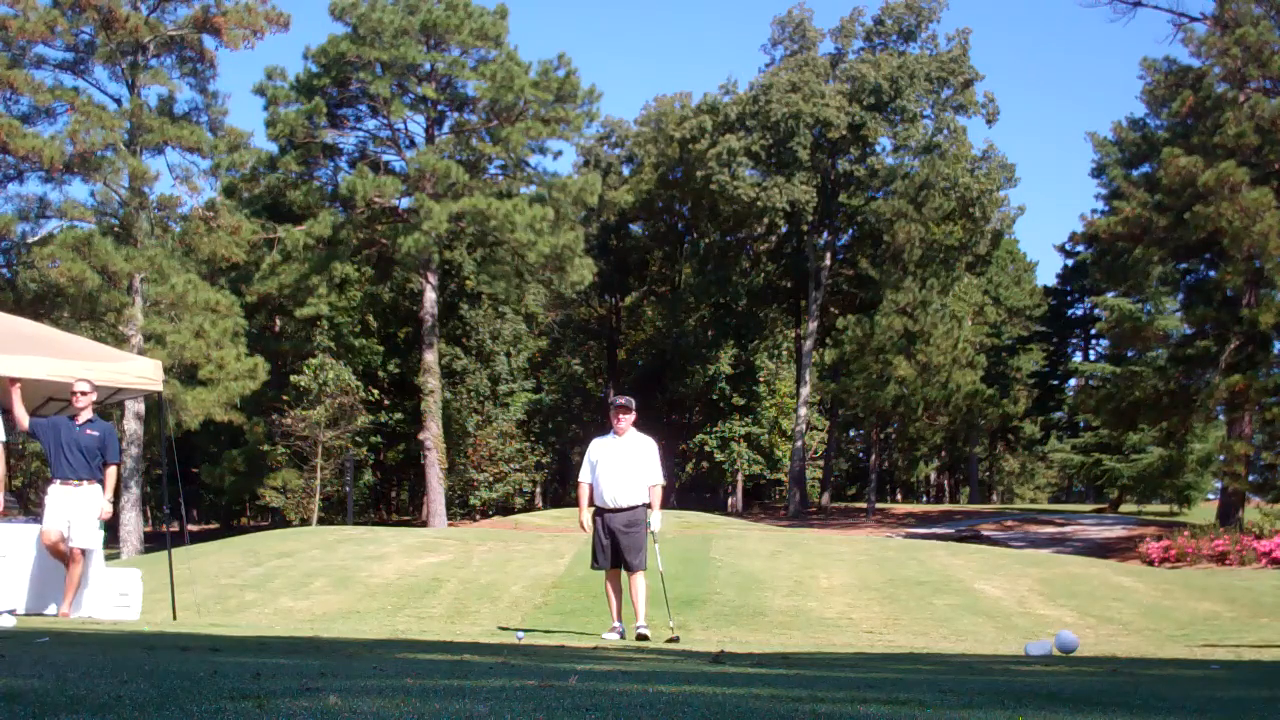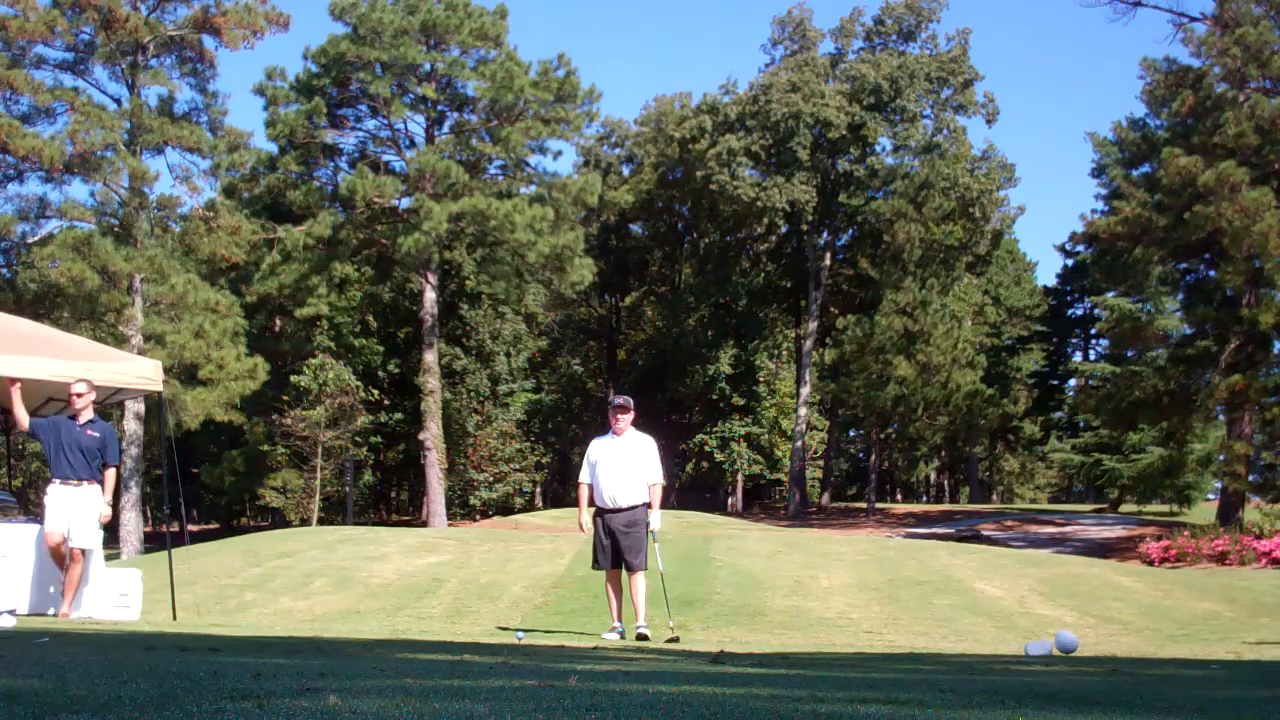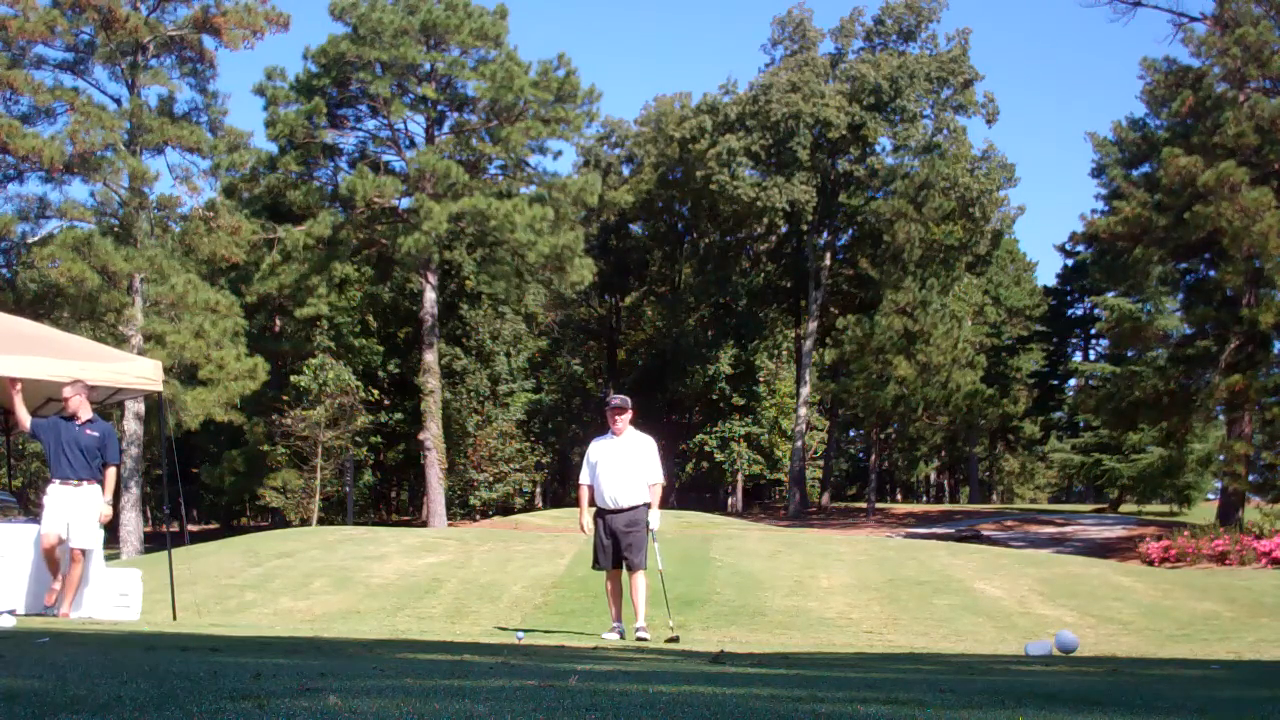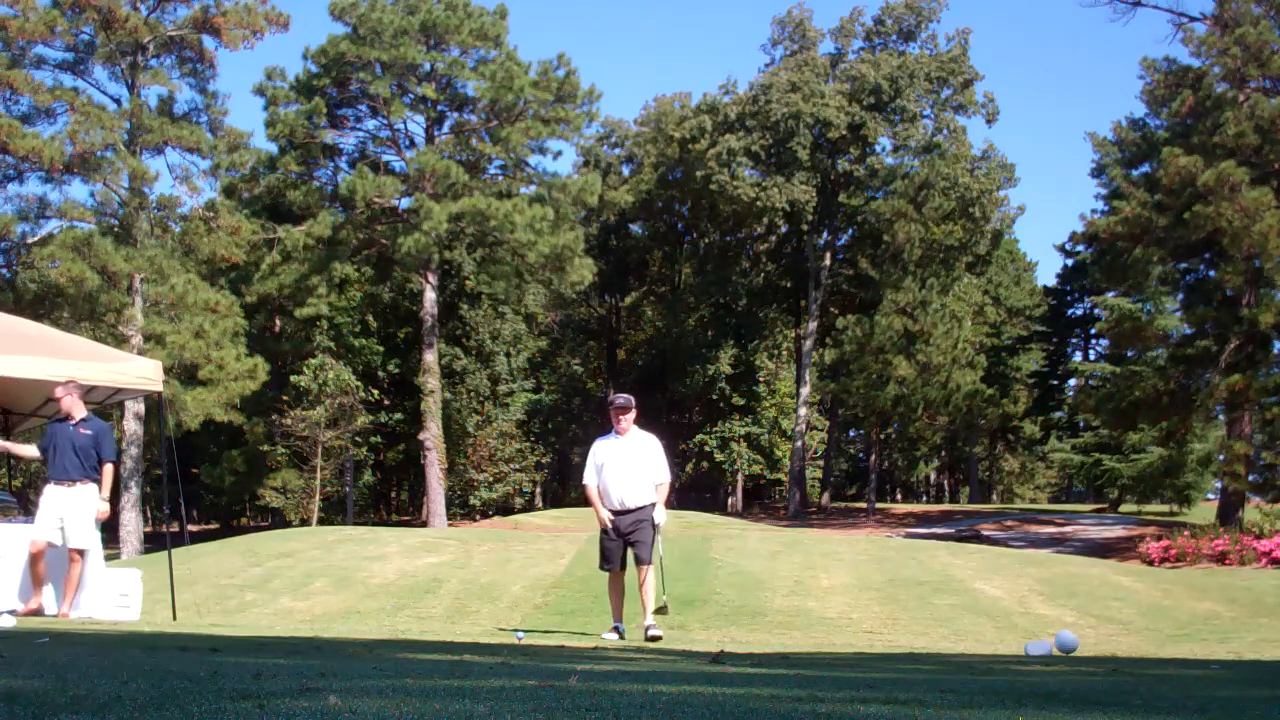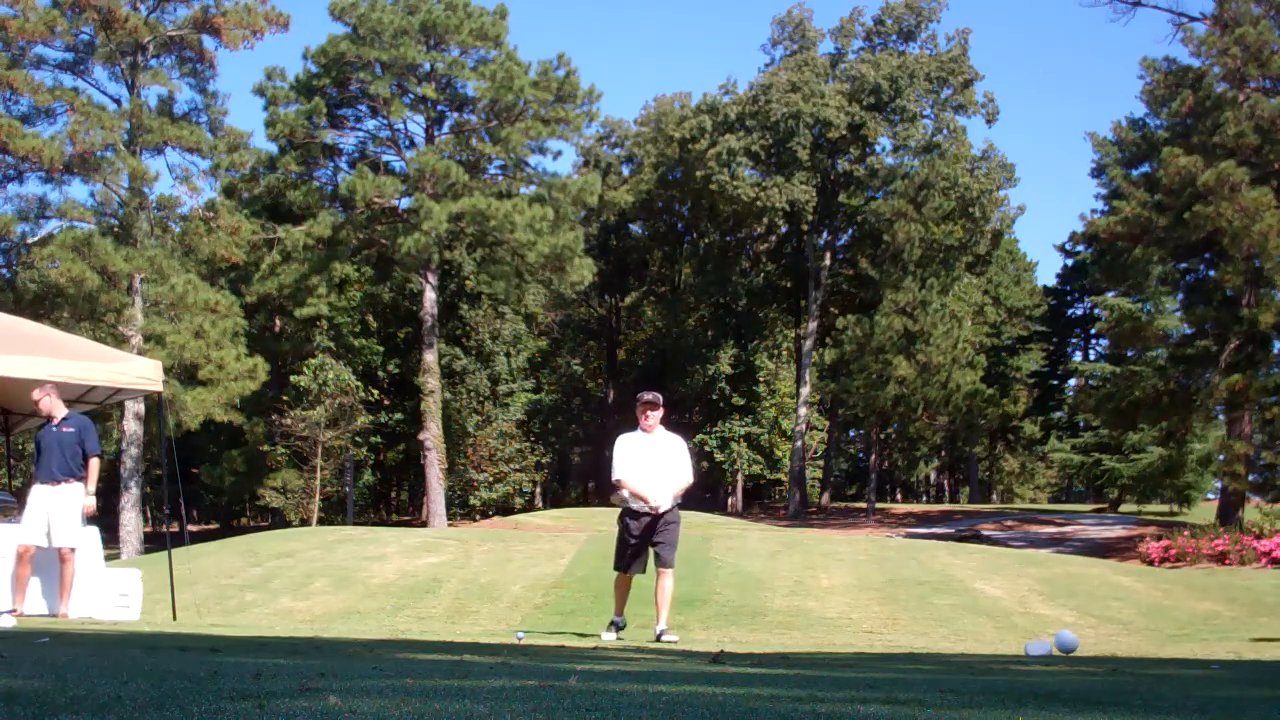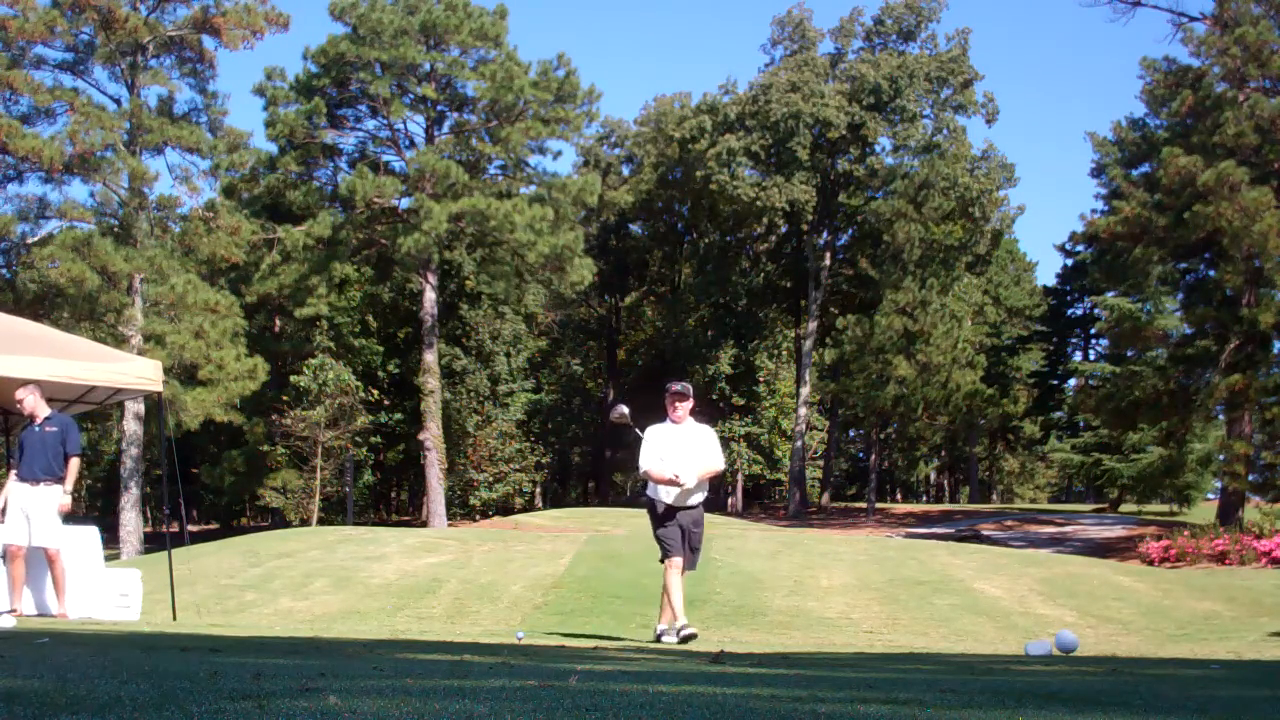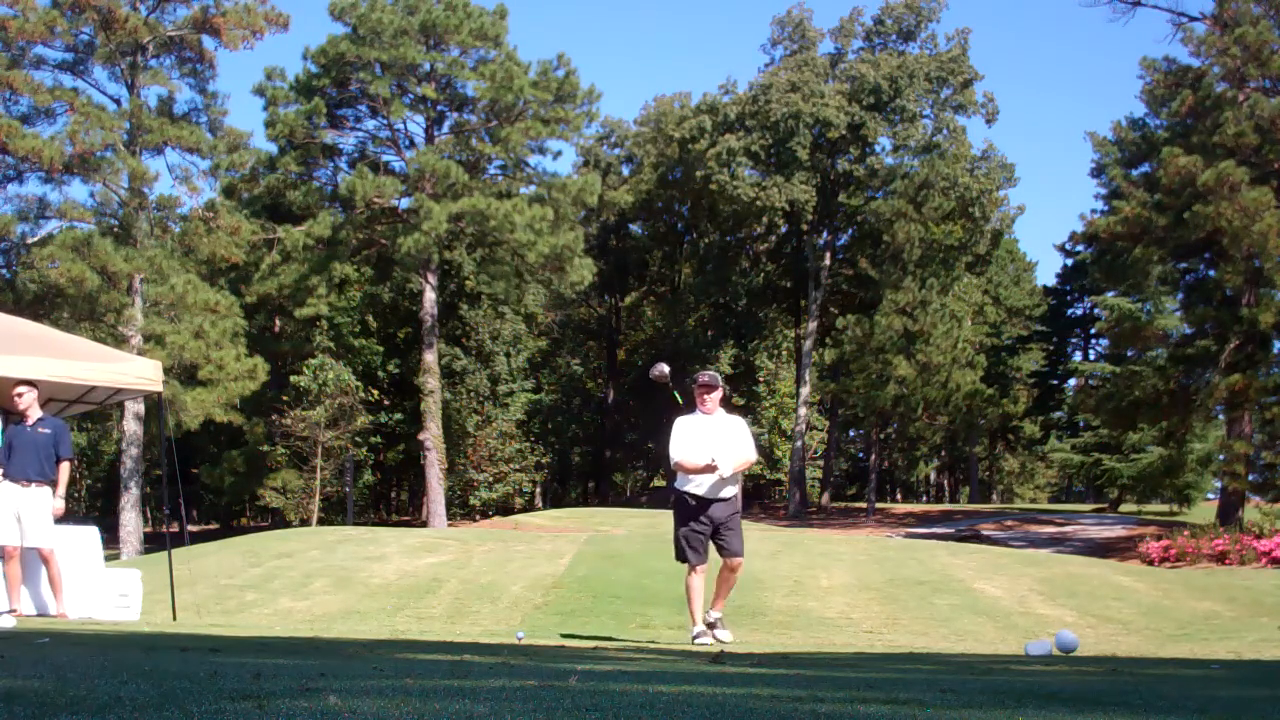
dt=0.4s
person 1, frame 1
left shoulder: (646, 444)
right shoulder: (597, 444)
left elbow: (655, 481)
right elbow: (585, 480)
left wrist: (656, 511)
right wrist: (583, 511)
left hip: (633, 514)
right hip: (603, 515)
left knee: (635, 570)
right knee: (610, 571)
left ankle: (641, 623)
right ankle: (616, 625)
person 1, frame 2
left shoulder: (645, 442)
right shoulder: (597, 444)
left elbow: (655, 480)
right elbow: (585, 481)
left wrist: (655, 510)
right wrist: (583, 512)
left hip: (634, 514)
right hip: (603, 515)
left knee: (636, 570)
right knee: (611, 571)
left ankle: (641, 623)
right ankle: (617, 625)
person 1, frame 3
left shoulder: (645, 442)
right shoulder: (596, 445)
left elbow: (655, 480)
right elbow: (586, 482)
left wrist: (654, 509)
right wrist: (584, 512)
left hip: (635, 514)
right hip: (604, 516)
left knee: (636, 569)
right knee: (611, 571)
left ankle: (640, 624)
right ankle: (617, 625)
person 1, frame 4
left shoulder: (650, 441)
right shoulder: (600, 445)
left elbow: (663, 478)
right elbow: (589, 481)
left wrist: (660, 505)
right wrist: (598, 509)
left hip: (643, 514)
right hip: (611, 518)
left knee: (645, 565)
right knee: (615, 572)
left ankle: (649, 623)
right ankle: (618, 625)
person 1, frame 5
left shoulder: (676, 442)
right shoulder: (625, 441)
left elbow: (686, 477)
right elbow: (620, 478)
left wrist: (669, 496)
right wrist: (645, 497)
left hip: (666, 516)
right hip: (633, 516)
left knee: (665, 569)
right knee: (625, 571)
left ankle: (661, 627)
right ankle: (617, 620)
person 1, frame 6
left shoulder: (705, 433)
right shoulder: (654, 432)
left elbow: (717, 464)
right elbow: (646, 470)
left wrist: (694, 477)
right wrist: (669, 480)
left hip: (693, 510)
right hip: (663, 508)
left knee: (678, 569)
right knee: (673, 563)
left ankle: (662, 627)
right ankle: (680, 624)
person 1, frame 7
left shoulder: (736, 424)
right shoulder: (684, 423)
left elbow: (750, 455)
right elbow: (677, 461)
left wrist: (729, 467)
right wrist: (706, 468)
left hip: (727, 503)
right hip: (692, 502)
left knee: (734, 561)
right knee: (697, 566)
left ankle: (714, 614)
right ankle: (698, 628)
person 2, frame 1
left shoulder: (104, 429)
right shoulder: (56, 424)
left elbow: (111, 467)
right elbow: (23, 424)
left wrist: (108, 499)
right wrist: (15, 391)
left hip: (88, 493)
right hip: (59, 491)
left knee: (77, 552)
right knee: (50, 539)
left ankle: (65, 608)
right ankle: (69, 566)
person 2, frame 2
left shoulder: (105, 430)
right shoulder: (57, 424)
left elbow: (110, 469)
right elbow: (24, 424)
left wrist: (107, 501)
right wrist: (15, 391)
left hip: (88, 493)
right hip: (59, 491)
left knee: (77, 552)
right knee: (53, 540)
left ankle: (65, 608)
right ankle: (64, 571)
person 2, frame 3
left shoulder: (104, 429)
right shoulder: (57, 424)
left elbow: (111, 468)
right elbow: (26, 424)
left wrist: (107, 501)
right wrist: (17, 394)
left hip: (87, 494)
right hip: (58, 491)
left knee: (77, 554)
right knee: (48, 542)
left ankle: (65, 609)
right ankle: (57, 579)
person 2, frame 4
left shoulder: (99, 427)
right shoulder: (54, 426)
left elbow: (108, 465)
right elbow: (39, 452)
left wrist: (104, 498)
left hip: (82, 493)
right hip: (53, 492)
left knee: (76, 554)
right knee: (36, 548)
left ankle: (65, 610)
right ankle: (36, 601)
person 2, frame 5
left shoulder: (82, 423)
right shoulder: (42, 431)
left elbow: (93, 459)
left wrist: (90, 492)
right wrist: (35, 490)
left hip: (69, 491)
right hip: (39, 492)
left knee: (66, 552)
right knee: (24, 550)
left ankle: (63, 609)
right ankle: (18, 607)
person 2, frame 6
left shoulder: (64, 423)
right shoulder: (25, 431)
left elbow: (74, 458)
left wrist: (67, 491)
left hip: (49, 492)
right hip: (20, 492)
left knee: (52, 552)
left ankle: (62, 607)
person 2, frame 7
left shoulder: (56, 426)
left elbow: (64, 462)
left wrist: (59, 495)
left hip: (39, 493)
left knee: (46, 552)
left ankle: (61, 608)
